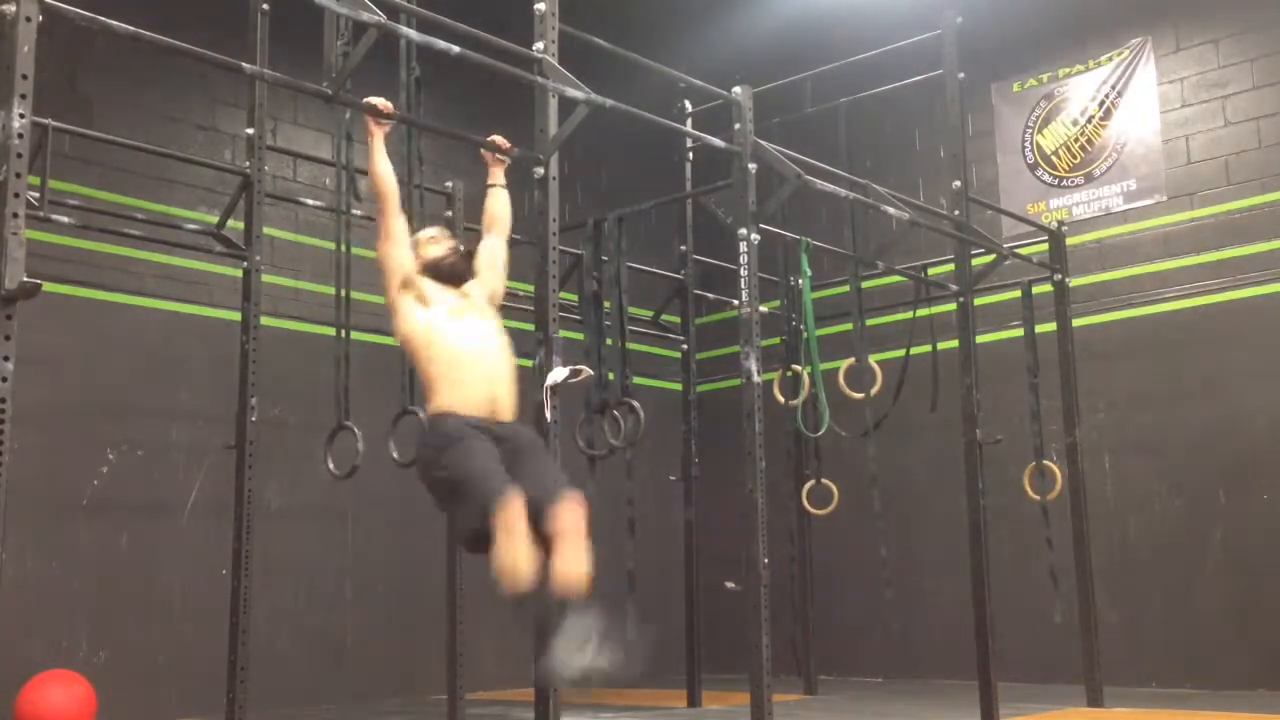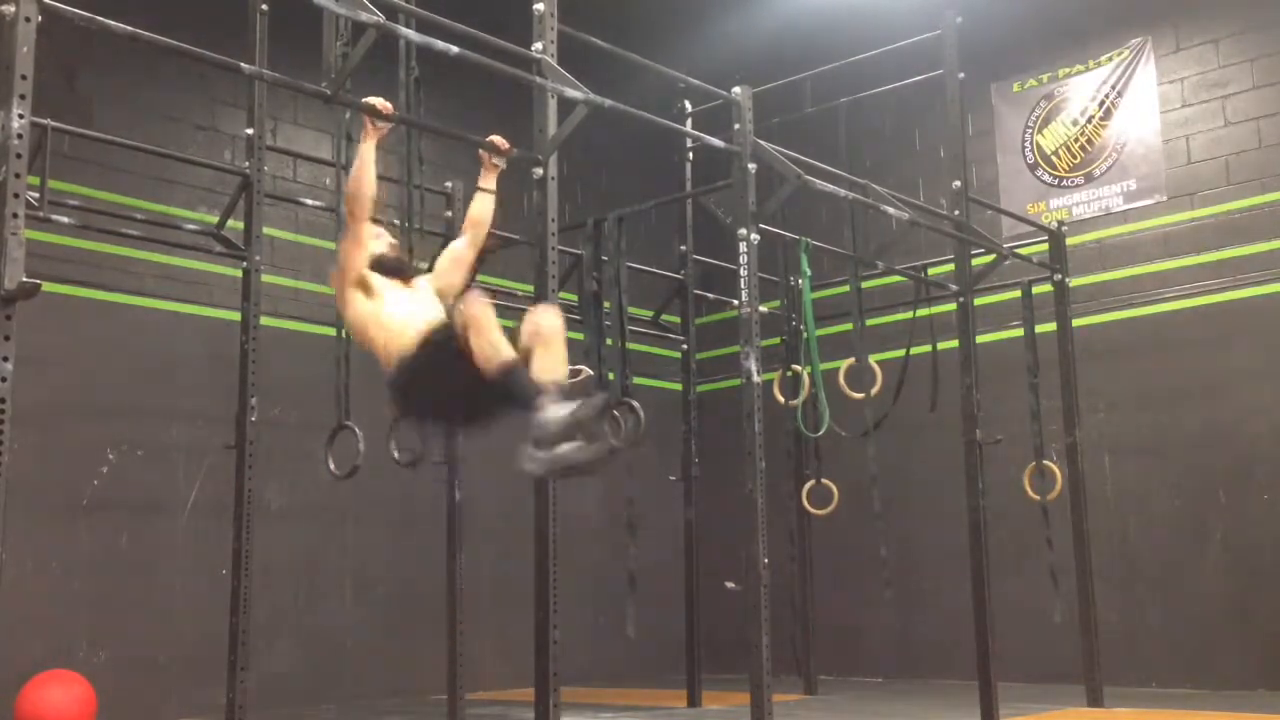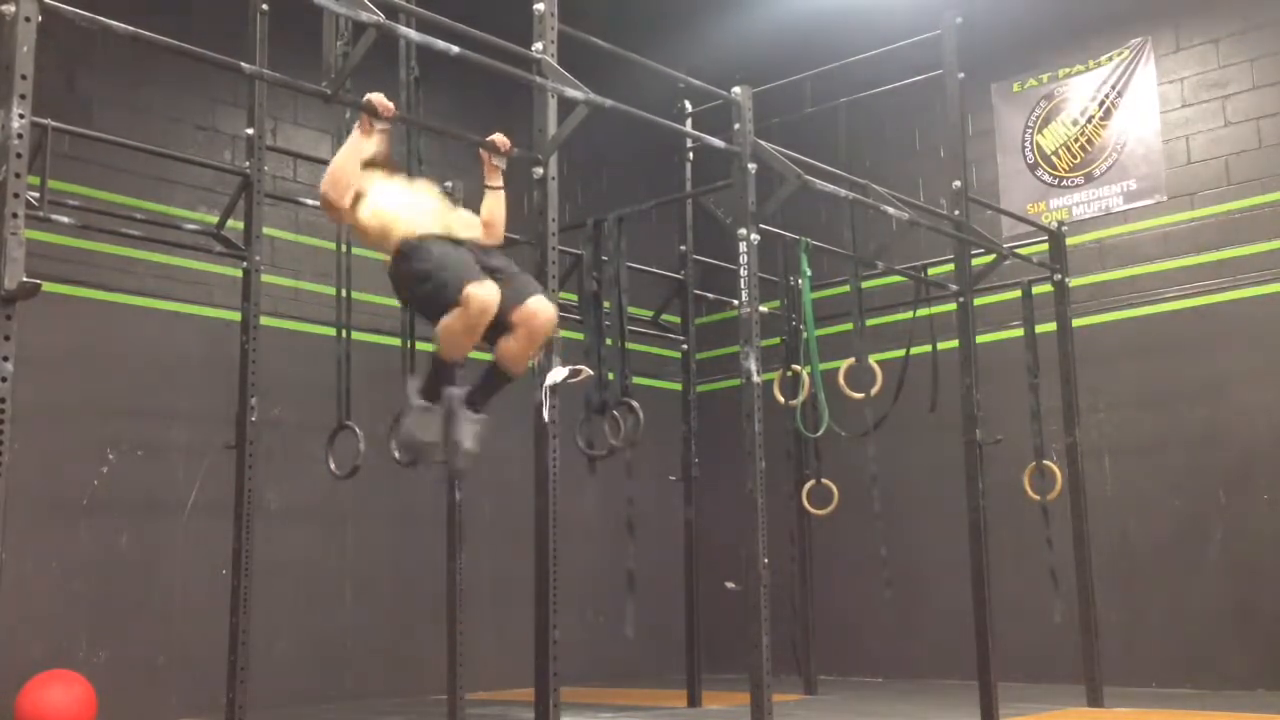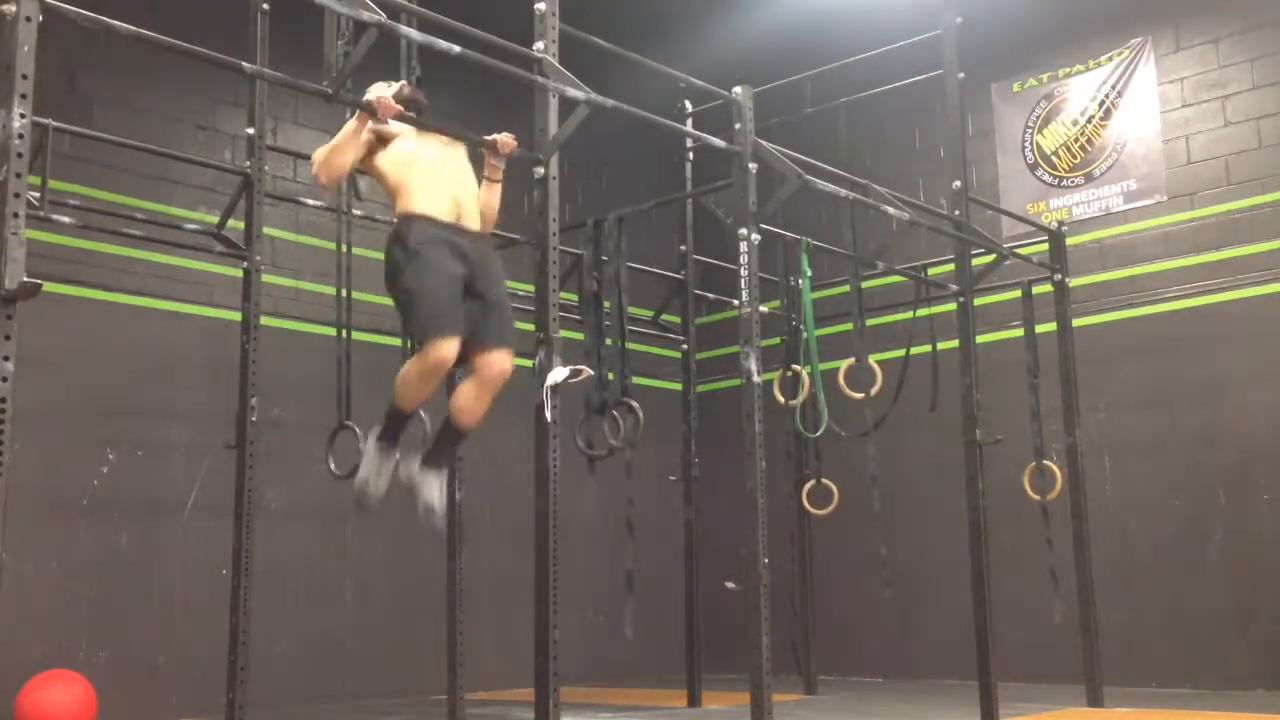
dt=0.2s
person 1, frame 1
left shoulder: (480, 298)
right shoulder: (414, 296)
left elbow: (496, 232)
right elbow: (390, 207)
left wrist: (496, 173)
right wrist: (378, 139)
left hip: (508, 436)
right hip: (453, 441)
left knee: (570, 510)
right knee: (511, 511)
person 1, frame 2
left shoulder: (426, 284)
right shoulder: (357, 286)
left elbow: (474, 234)
right elbow: (357, 210)
left wrist: (489, 174)
right wrist: (371, 136)
left hip: (469, 384)
right hip: (418, 381)
left knee: (545, 320)
right knee: (473, 304)
left ankle: (548, 440)
right ankle: (547, 412)
person 1, frame 3
left shoulder: (422, 189)
right shoulder: (358, 193)
left elbow: (491, 234)
right elbow: (332, 196)
left wrist: (493, 174)
right wrist: (363, 125)
left hip: (474, 252)
right hip: (421, 254)
left knee: (538, 317)
right knee: (482, 299)
left ankle: (469, 408)
right ankle: (428, 395)
person 1, frame 4
left shoulder: (453, 148)
right shoulder: (379, 133)
left elbow: (486, 217)
right elbow: (325, 171)
left wrist: (496, 165)
right wrist: (367, 114)
left hip: (474, 251)
right hip: (423, 241)
left knee: (494, 366)
right knee: (439, 353)
left ankle: (432, 467)
right ankle: (385, 440)
